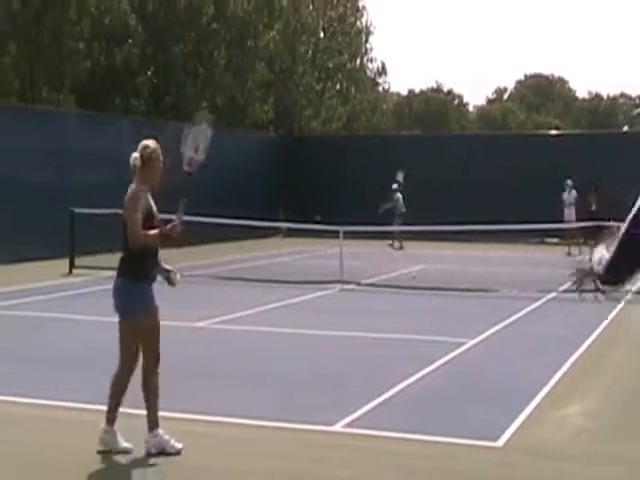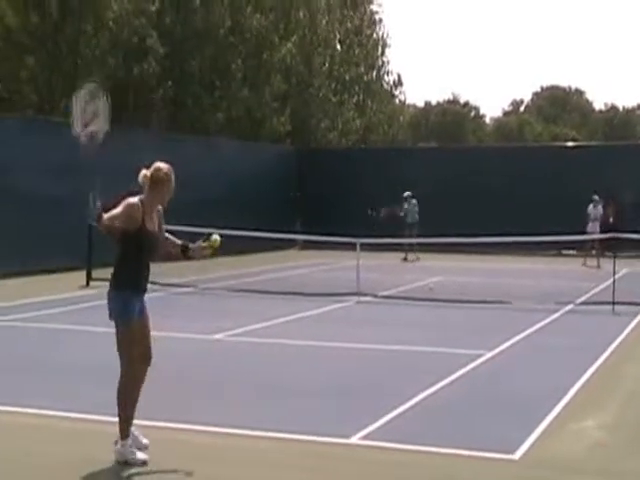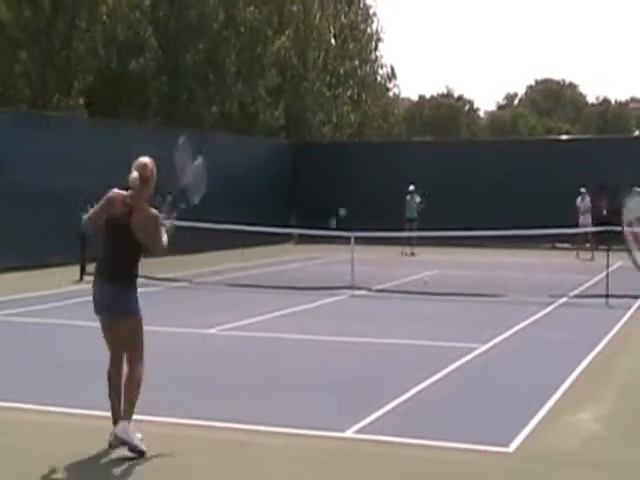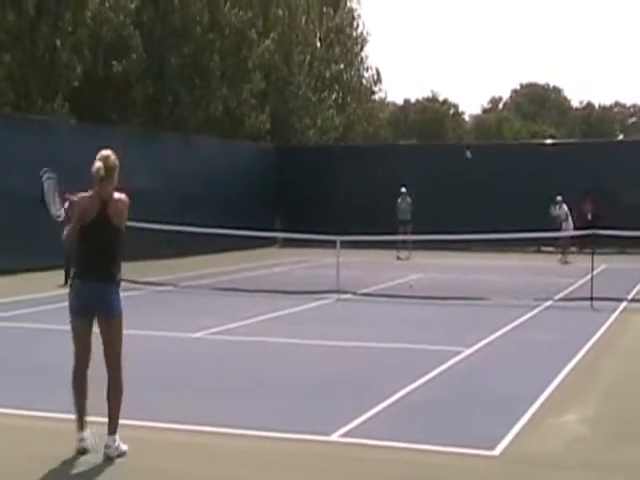
dt=0.5s
person 1, frame 1
left shoulder: (146, 193)
right shoulder: (136, 194)
right elbow: (135, 239)
left wrist: (159, 266)
right wrist: (166, 232)
left hip: (143, 286)
right hip: (130, 286)
left knee: (152, 359)
right knee: (129, 362)
left ankle: (155, 435)
right ankle: (109, 431)
person 1, frame 2
left shoulder: (156, 212)
right shoulder: (132, 206)
right elbow: (107, 224)
left wrist: (188, 250)
right wrist: (100, 218)
left hip: (137, 294)
right hip: (123, 295)
left knee: (143, 361)
right knee: (131, 368)
left ankle: (127, 431)
right ankle: (124, 444)
person 1, frame 3
left shoulder: (114, 197)
right shoulder: (150, 217)
left elbow: (88, 222)
right elbow: (157, 247)
right wrist: (164, 233)
left hip: (101, 286)
right hip: (123, 291)
left knee: (116, 357)
right knee: (135, 361)
left ankle: (117, 426)
right ankle: (125, 425)
person 1, frame 4
left shoulder: (82, 202)
right shoulder: (122, 202)
left elbow: (68, 239)
left hip: (81, 287)
right hip: (107, 289)
left knee: (81, 362)
right knee: (114, 367)
left ankle: (82, 433)
right ankle: (112, 440)
